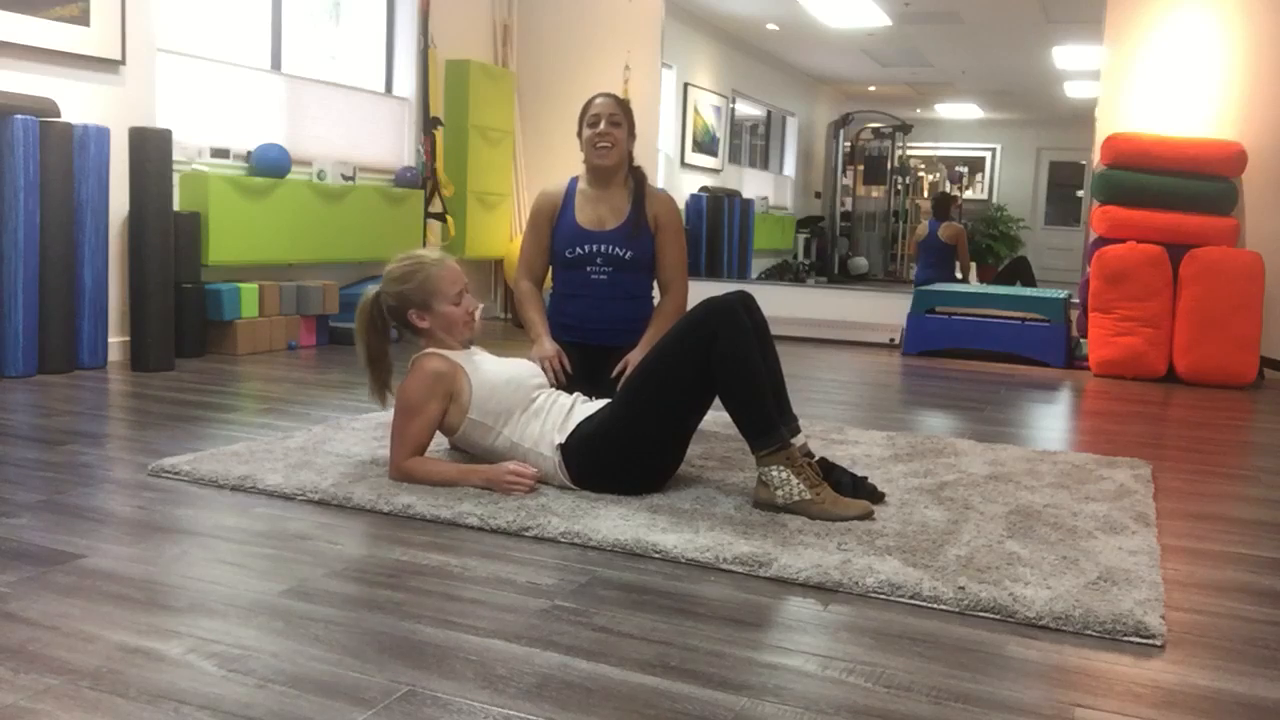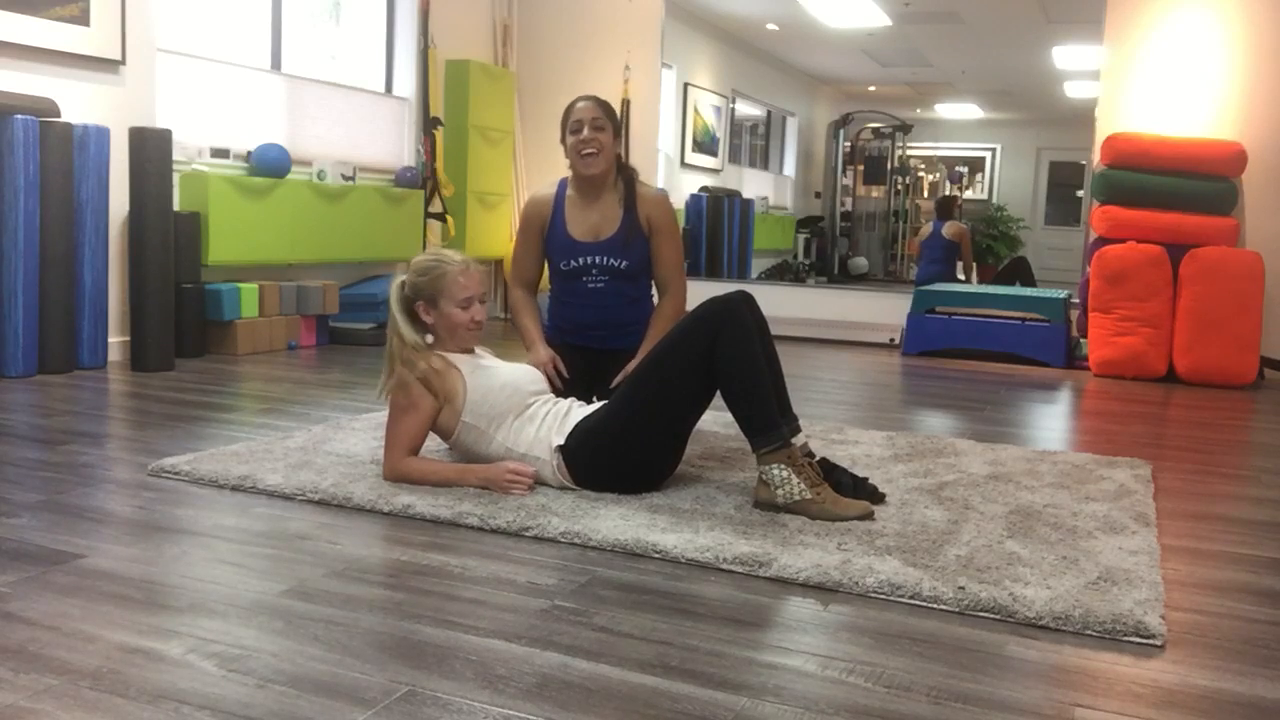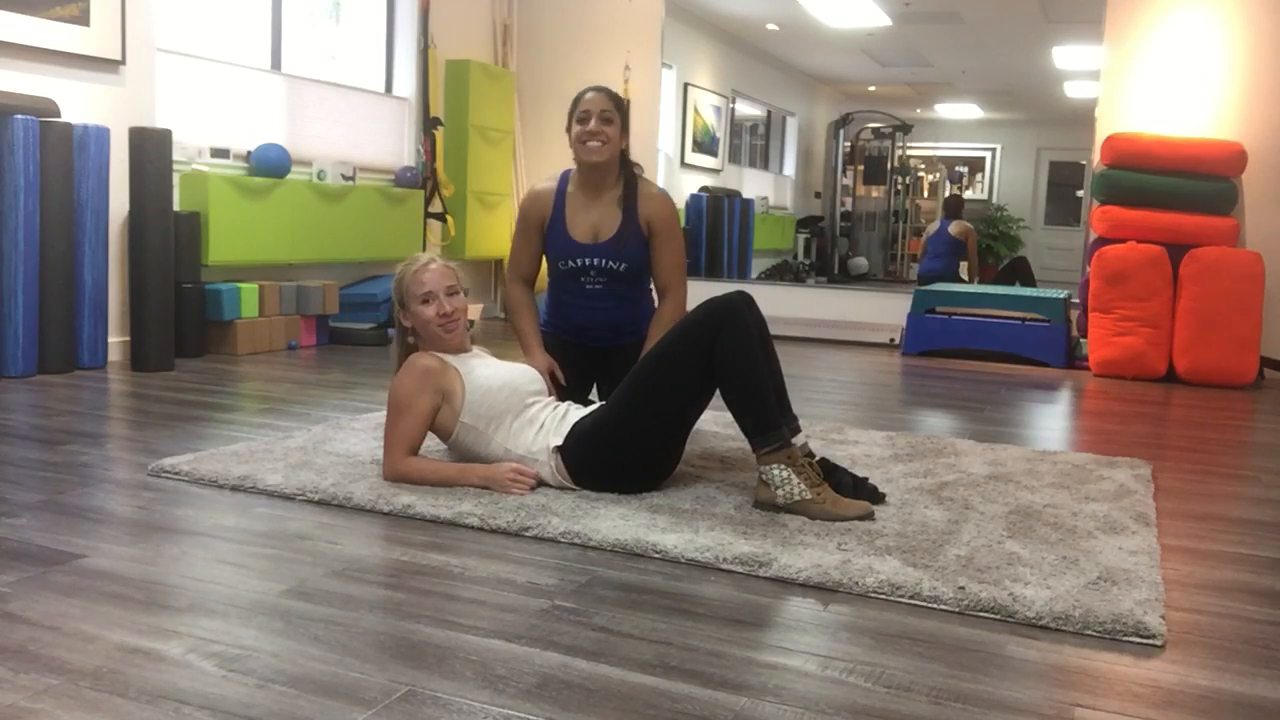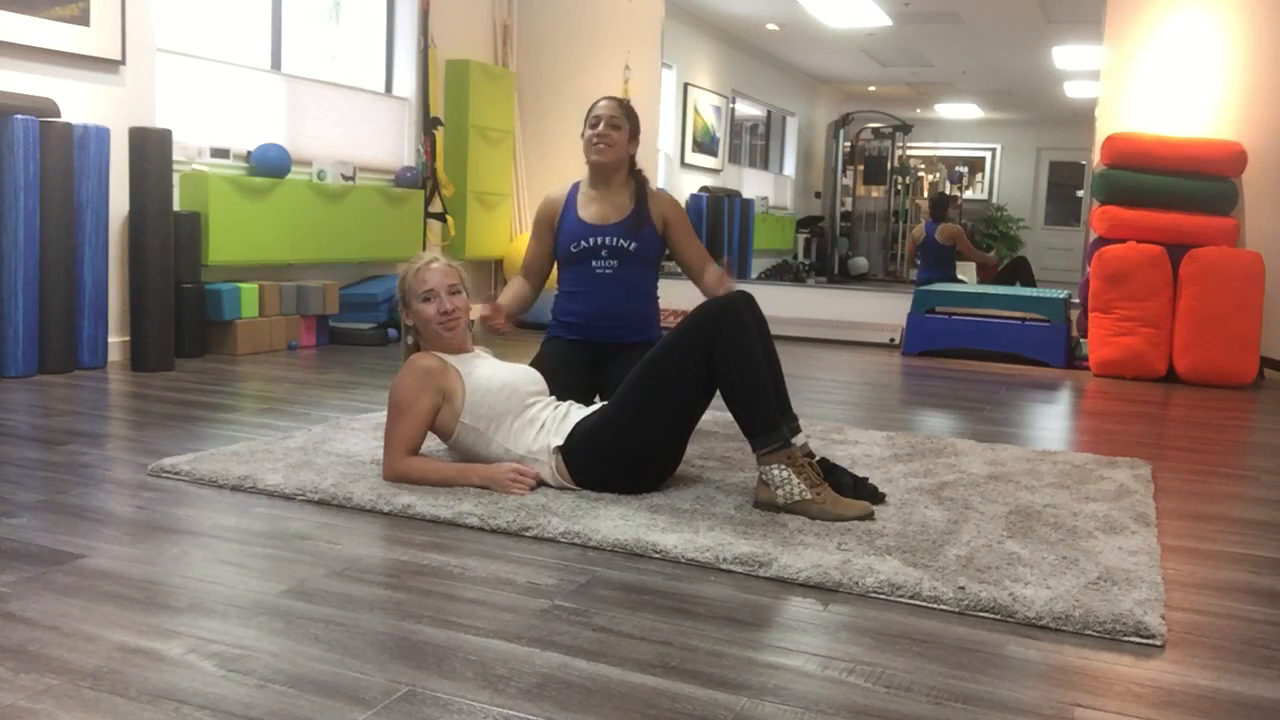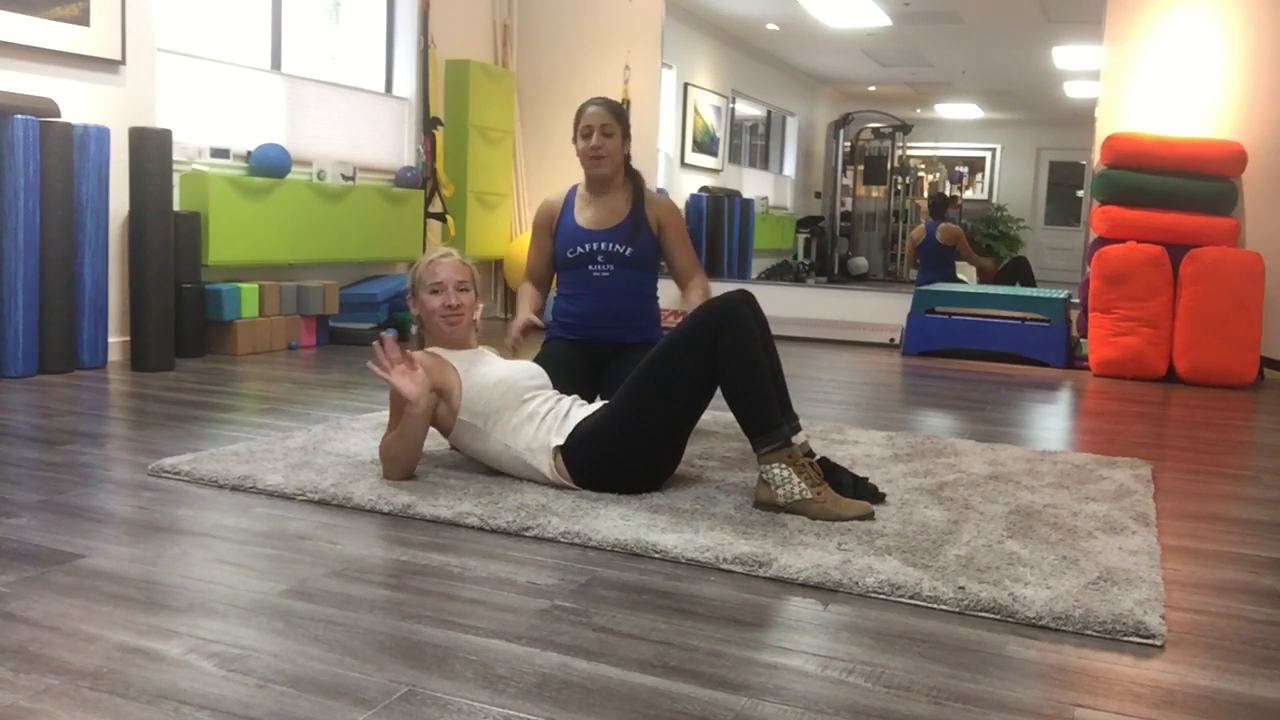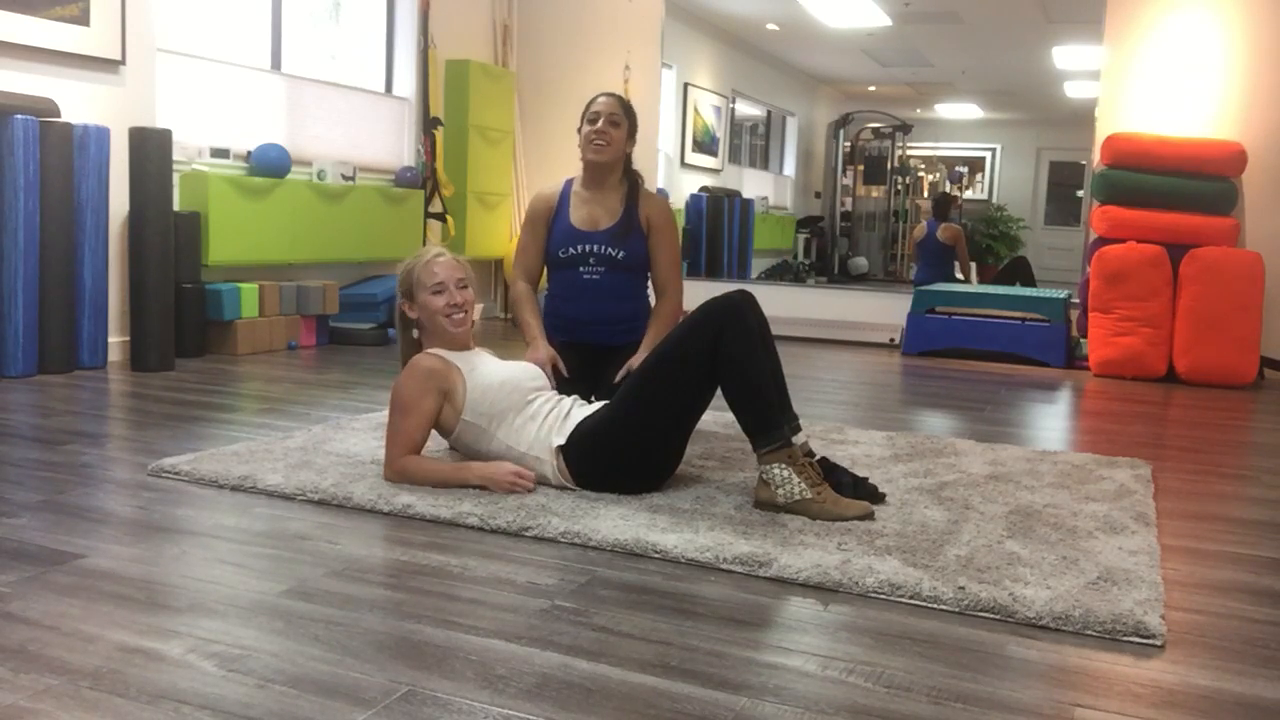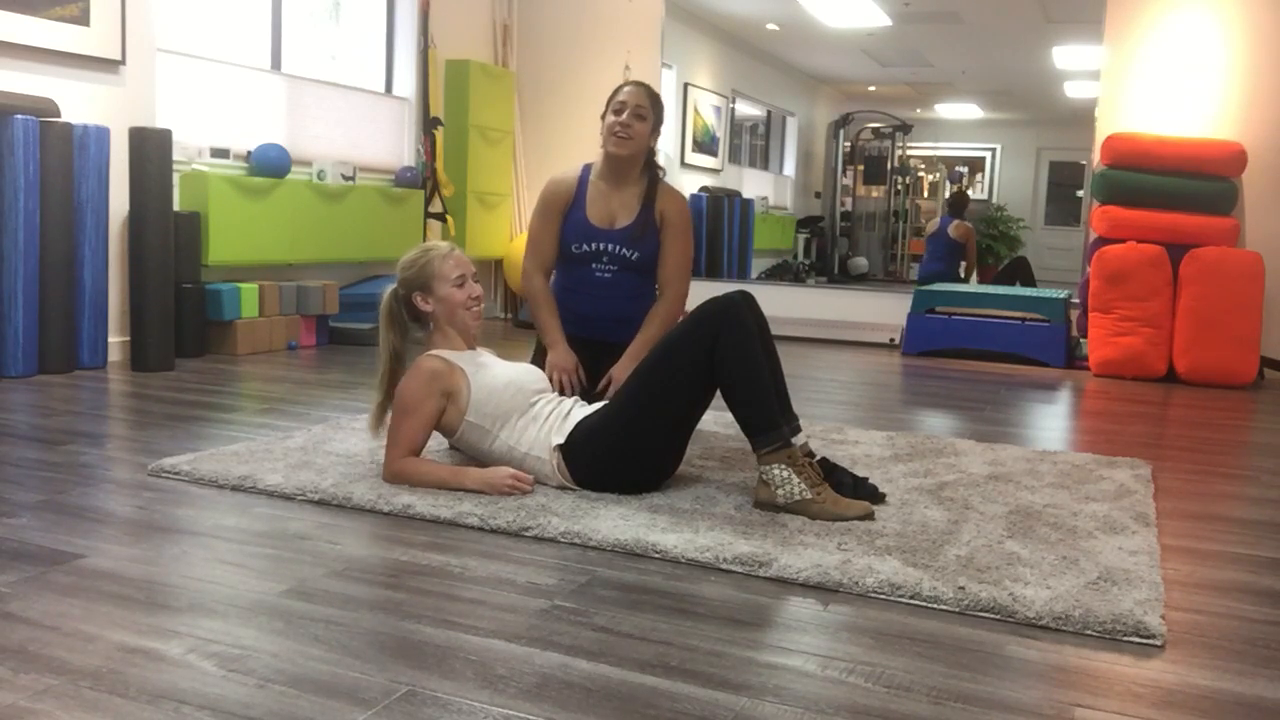
dt=0.7s
person 1, frame 1
left shoulder: (467, 354)
right shoulder: (432, 373)
right elbow: (403, 465)
right wrist: (485, 474)
left hip: (604, 434)
right hip: (596, 458)
left knee: (734, 308)
right knee: (719, 318)
left ankle: (793, 458)
right ankle: (782, 476)
person 1, frame 2
left shoulder: (474, 357)
right shoulder: (426, 373)
right elbow: (396, 466)
right wrist: (484, 474)
left hip: (599, 436)
right hip: (592, 457)
left knee: (736, 307)
right knee: (723, 319)
left ankle: (791, 459)
right ankle: (782, 477)
person 1, frame 3
left shoulder: (476, 357)
right shoulder: (423, 371)
right elbow: (396, 464)
right wrist: (482, 473)
left hip: (601, 440)
right hip: (589, 457)
left knee: (734, 309)
right knee: (723, 317)
left ankle: (793, 458)
right ankle: (783, 476)
person 1, frame 4
left shoulder: (479, 358)
right shoulder: (424, 372)
right elbow: (396, 465)
right wrist: (484, 473)
left hip: (599, 439)
right hip: (590, 458)
left knee: (736, 307)
right knee: (721, 317)
left ankle: (792, 459)
right ankle: (783, 477)
person 1, frame 5
left shoulder: (484, 356)
right shoulder: (427, 368)
right elbow: (395, 467)
right wrist: (413, 404)
left hip: (602, 439)
right hip: (591, 456)
left knee: (736, 308)
right knee: (724, 318)
left ankle: (793, 460)
right ankle: (784, 477)
person 1, frame 6
left shoulder: (480, 357)
right shoulder: (426, 372)
right elbow: (398, 465)
right wrist: (477, 471)
left hip: (602, 438)
right hip: (591, 457)
left knee: (736, 307)
right knee: (724, 319)
left ankle: (792, 460)
right ankle: (783, 477)
person 1, frame 7
left shoulder: (480, 358)
right shoulder: (430, 373)
right elbow: (397, 466)
right wrist: (479, 477)
left hip: (604, 439)
right hip: (592, 457)
left knee: (736, 308)
right knee: (723, 318)
left ankle: (794, 461)
right ankle: (784, 478)
person 2, frame 1
left shoulder: (658, 206)
right shoulder: (552, 201)
left elbow: (674, 292)
right elbow: (527, 281)
left wrist: (645, 349)
right wrist: (542, 339)
left hip: (628, 353)
right hip: (564, 349)
person 2, frame 2
left shoulder: (651, 205)
right shoulder: (542, 206)
left elbow: (673, 293)
right elbow: (521, 287)
left wrist: (645, 359)
right wrist: (537, 346)
left hip: (629, 352)
right hip: (563, 349)
person 2, frame 3
left shoulder: (654, 204)
right shoulder: (542, 200)
left elbow: (672, 294)
right elbow: (518, 283)
right wrist: (534, 352)
left hip: (630, 345)
right hip: (562, 342)
person 2, frame 4
left shoulder: (659, 206)
right shoulder: (556, 206)
left elbow: (703, 268)
right elbow: (528, 277)
left wrist: (721, 286)
right wrist: (502, 307)
left hip: (636, 346)
right hip: (568, 343)
person 2, frame 5
left shoulder: (657, 209)
right shoulder: (553, 210)
left elbow: (692, 277)
right elbow: (533, 281)
left wrist: (693, 313)
right wrist: (525, 312)
left hip: (635, 346)
right hip: (569, 344)
person 2, frame 6
left shoulder: (652, 209)
right shoulder: (547, 203)
left elbow: (669, 294)
right elbow: (522, 282)
left wrist: (647, 353)
right wrist: (537, 342)
left hip: (625, 350)
right hip: (562, 346)
person 2, frame 7
left shoulder: (669, 204)
right shoulder: (562, 190)
left elbow: (672, 295)
right elbow: (534, 273)
left wrist: (632, 359)
right wrist: (556, 346)
left hip: (632, 347)
right hip: (568, 341)
